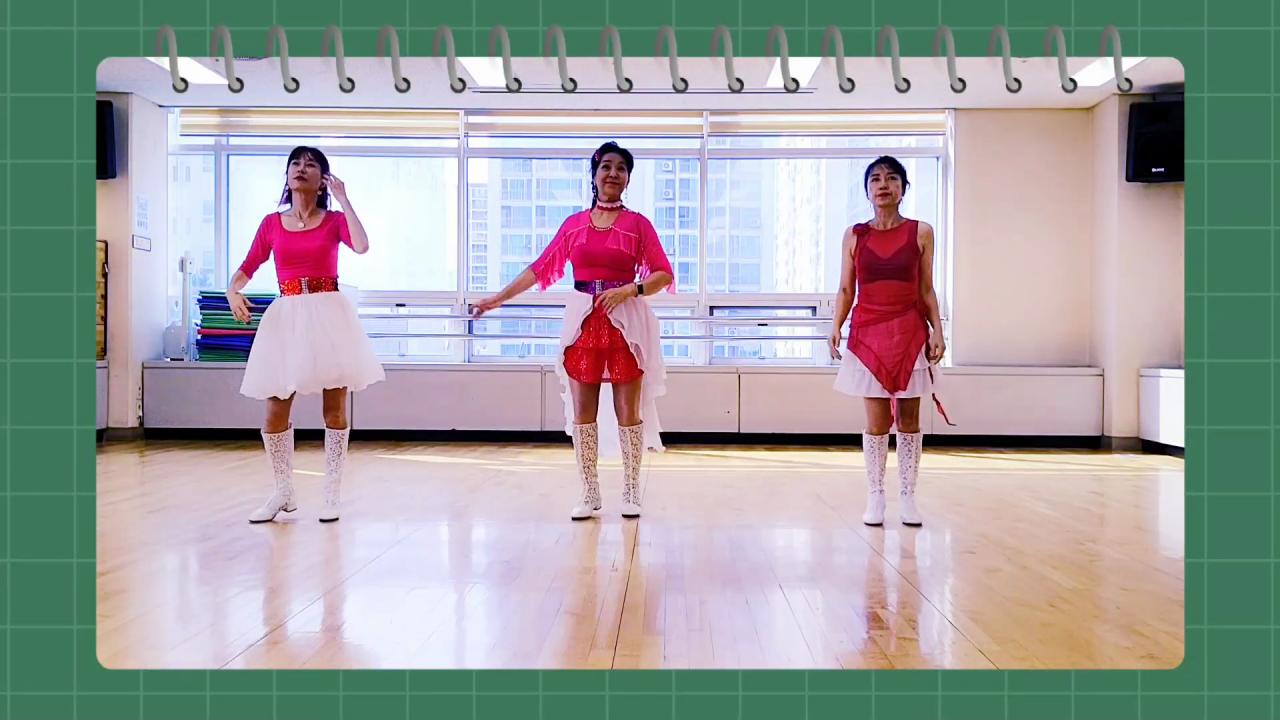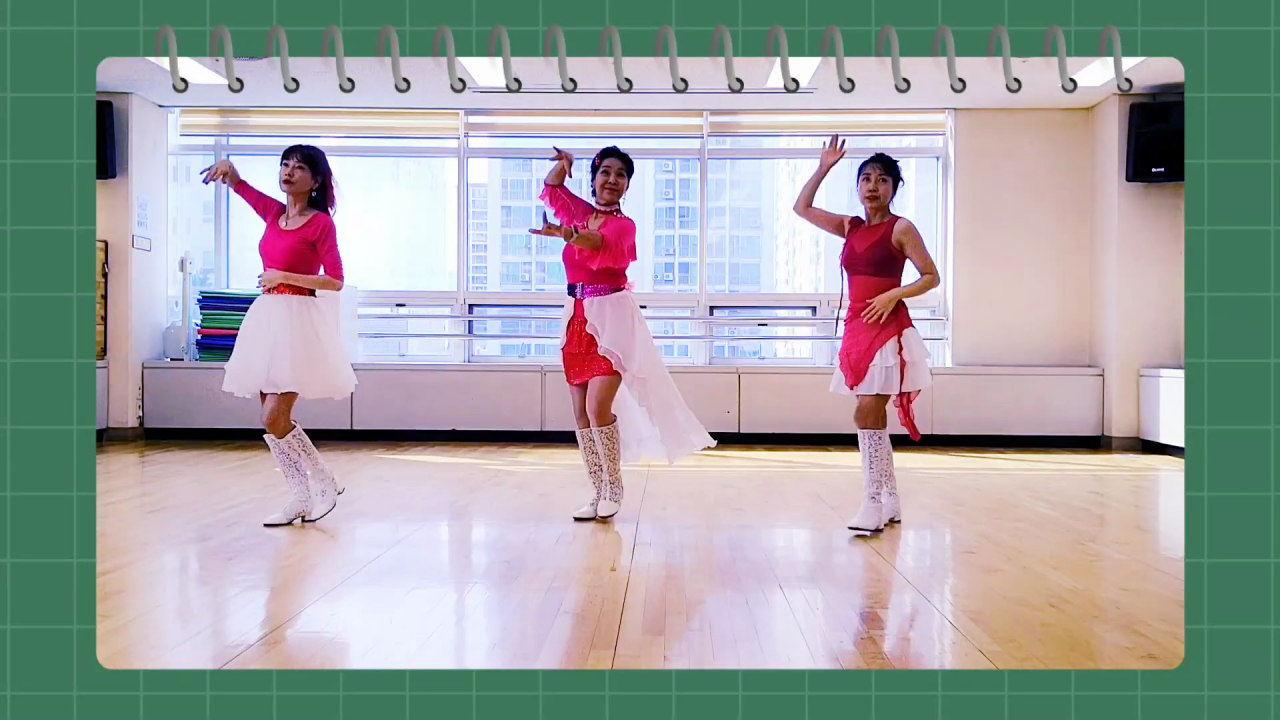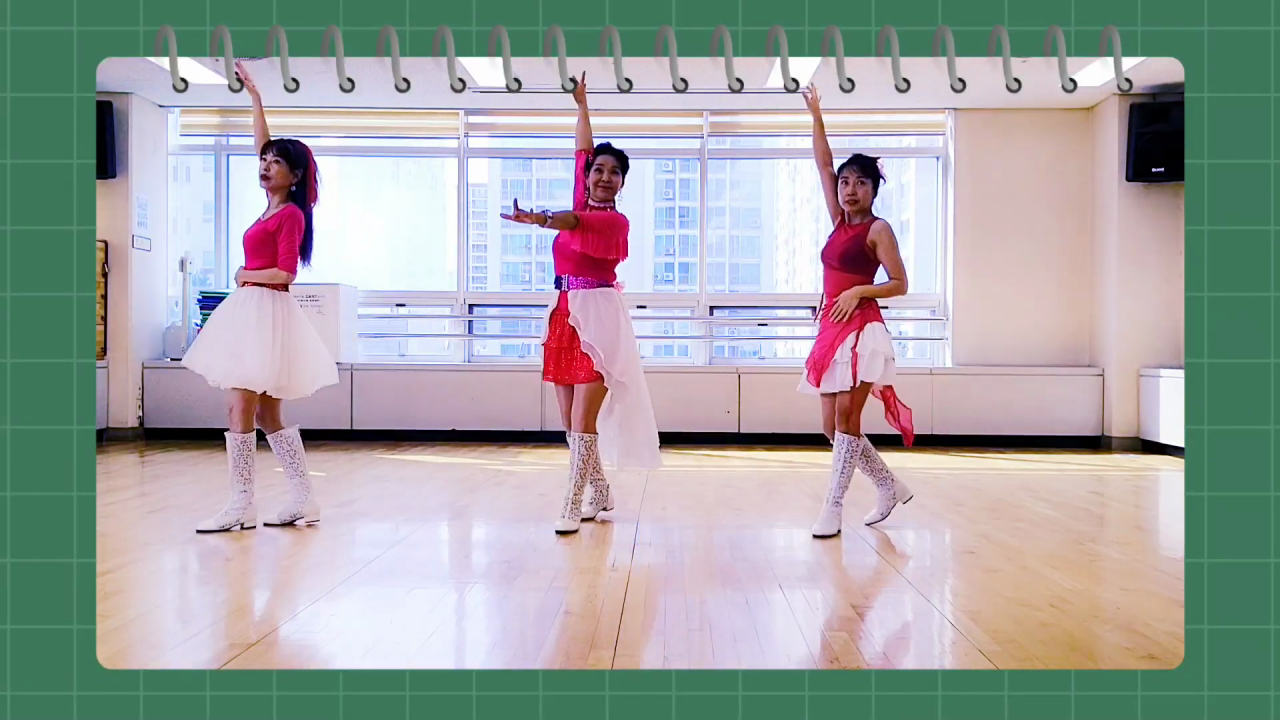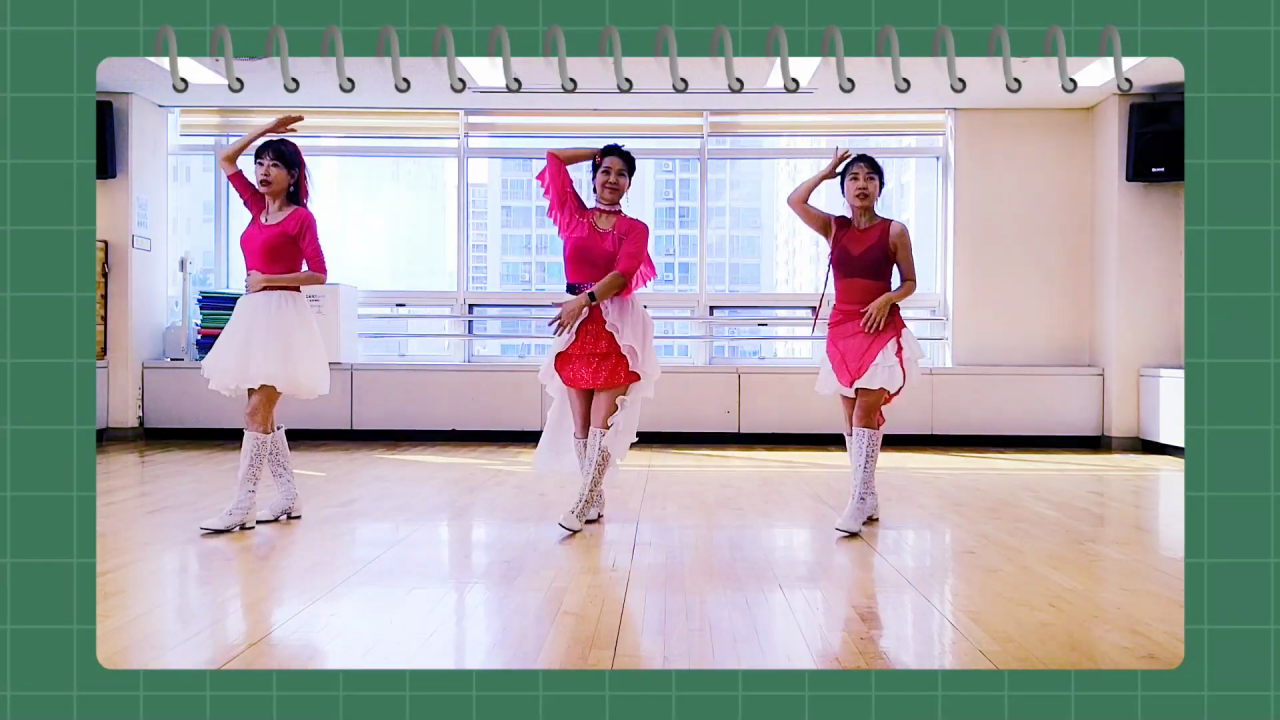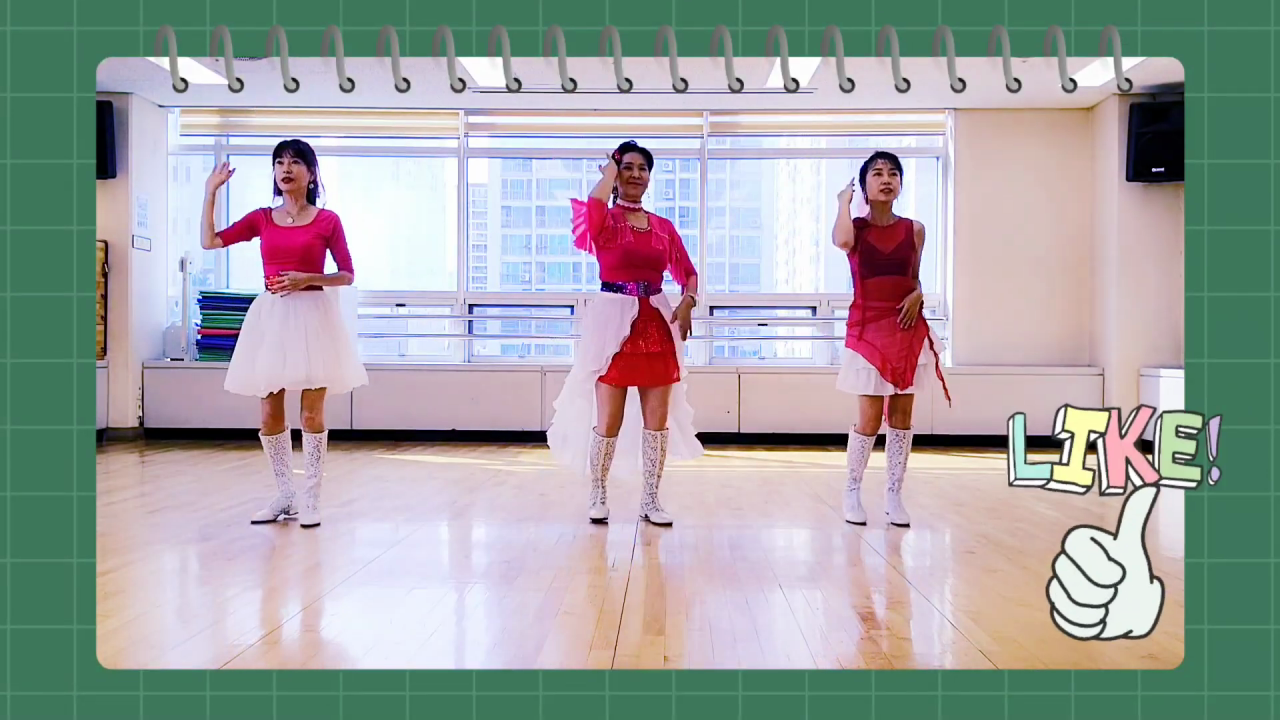
dt=0.4s
person 1, frame 1
left shoulder: (335, 220)
right shoulder: (271, 223)
left elbow: (362, 247)
right elbow: (246, 268)
left wrist: (343, 199)
right wrist: (233, 293)
left hip: (328, 315)
right hip: (286, 316)
left knee: (334, 411)
right knee: (274, 413)
left ankle: (332, 494)
right ankle: (283, 491)
person 1, frame 2
left shoulder: (320, 224)
right shoulder: (274, 213)
left elbow: (335, 281)
right elbow: (237, 184)
left wrist: (282, 276)
right wrist: (226, 168)
left hip: (299, 318)
right hip: (266, 318)
left knee: (274, 419)
right knee: (274, 419)
left ankle: (323, 482)
right ankle: (301, 497)
person 1, frame 3
left shoulder: (291, 214)
right shoulder: (275, 205)
left elbow: (286, 273)
right elbow: (261, 142)
left wrist: (245, 275)
right wrist: (252, 94)
left hip: (265, 312)
right hip: (252, 312)
left knee: (240, 414)
right knee: (267, 416)
left ankle: (241, 507)
right ankle: (303, 500)
person 1, frame 4
left shoulder: (300, 217)
right shoulder: (257, 208)
left elbow: (318, 273)
right elbow: (225, 159)
left wrist: (268, 279)
right wrist: (264, 131)
left hip: (283, 315)
right hip: (254, 313)
left knee: (258, 413)
right knee: (259, 416)
left ankle: (243, 505)
right ankle: (287, 497)
person 1, frame 5
left shoulder: (328, 221)
right shoulder: (261, 218)
left elbow: (347, 275)
right elbow: (210, 241)
left wrist: (308, 278)
right wrist: (211, 190)
left hip: (312, 315)
right hip: (270, 316)
left knee: (311, 414)
right knee: (269, 416)
left ankle: (310, 496)
right ankle: (284, 493)
person 2, frame 1
left shoulder: (638, 223)
right shoulder: (573, 224)
left elbow: (663, 274)
right elbow: (541, 268)
left wrist: (629, 291)
right wrist: (499, 297)
left hip: (625, 322)
right hip: (582, 320)
left knee: (628, 413)
right knee: (582, 411)
left ankle: (631, 492)
right ankle: (590, 493)
person 2, frame 2
left shoulder: (623, 225)
right shoulder: (578, 211)
left elbow: (603, 245)
right elbow: (548, 188)
left wrist: (568, 233)
right wrist: (563, 164)
left hip: (612, 320)
right hip: (578, 321)
left knee: (598, 410)
right knee: (582, 416)
left ankle: (612, 487)
right ankle: (600, 493)
person 2, frame 3
left shoulder: (616, 221)
right shoulder: (582, 205)
left elbow: (574, 222)
right elbow: (583, 151)
left wrist: (540, 219)
right wrist: (581, 104)
left hip: (597, 318)
right hip: (564, 317)
left knee: (583, 421)
right knee: (572, 421)
left ankle: (573, 506)
right ankle: (601, 493)
person 2, frame 4
left shoulder: (636, 229)
right shoulder: (575, 216)
left elbow: (622, 274)
right elbow: (553, 158)
left wrist: (582, 301)
right wrist: (598, 154)
left hip: (618, 326)
right hip: (577, 330)
left knee: (603, 421)
right knee: (580, 423)
left ankle: (583, 504)
right ankle: (595, 500)
person 2, frame 5
left shoulder: (664, 227)
right shoulder: (604, 221)
left elbow: (687, 273)
right elbow: (594, 209)
left wrist: (687, 302)
right wrist: (608, 173)
left hip: (656, 322)
right hip: (612, 320)
left knee: (658, 419)
right knee: (607, 420)
left ankle: (650, 500)
right ankle: (597, 495)
person 3, frame 1
left shoulder: (921, 232)
right shoulder: (854, 235)
left elbow: (926, 290)
right elbow: (846, 290)
left wrist: (937, 332)
right wrist: (835, 330)
left hip: (910, 332)
right hip: (867, 334)
left knee: (909, 418)
right knee: (876, 420)
left ankle: (907, 496)
right ankle: (875, 495)
person 3, frame 2
left shoulder: (901, 228)
right shoulder: (849, 226)
left elbow: (931, 276)
right elbow: (802, 208)
left wrist: (894, 295)
right wrist: (825, 166)
left hip: (889, 332)
right hip: (856, 332)
left knee: (867, 416)
right knee: (868, 419)
left ankle: (873, 499)
right ankle: (888, 499)
person 3, frame 3
left shoulder: (878, 229)
right shoulder: (839, 222)
left elbow: (900, 283)
right elbow: (823, 164)
left wrist: (859, 291)
right wrist: (815, 117)
left hip: (859, 331)
right hip: (832, 331)
left knee: (846, 420)
right knee: (834, 425)
left ankle: (833, 508)
right ankle: (889, 486)
person 3, frame 4
left shoulder: (894, 230)
right shoulder: (834, 228)
left elbow: (910, 281)
right elbow: (795, 201)
left wrist: (888, 298)
right wrist: (829, 169)
left hip: (881, 333)
right hip: (842, 333)
left knee: (866, 415)
right knee: (853, 420)
left ankle: (859, 501)
right ankle: (867, 500)
person 3, frame 5
left shoulder: (914, 229)
right shoulder: (855, 228)
right elbow: (840, 241)
left wrist: (917, 296)
right wrist: (844, 200)
left hip: (906, 328)
right hip: (865, 330)
left knee: (901, 415)
right knee: (870, 418)
left ankle: (894, 495)
right ankle: (852, 489)
